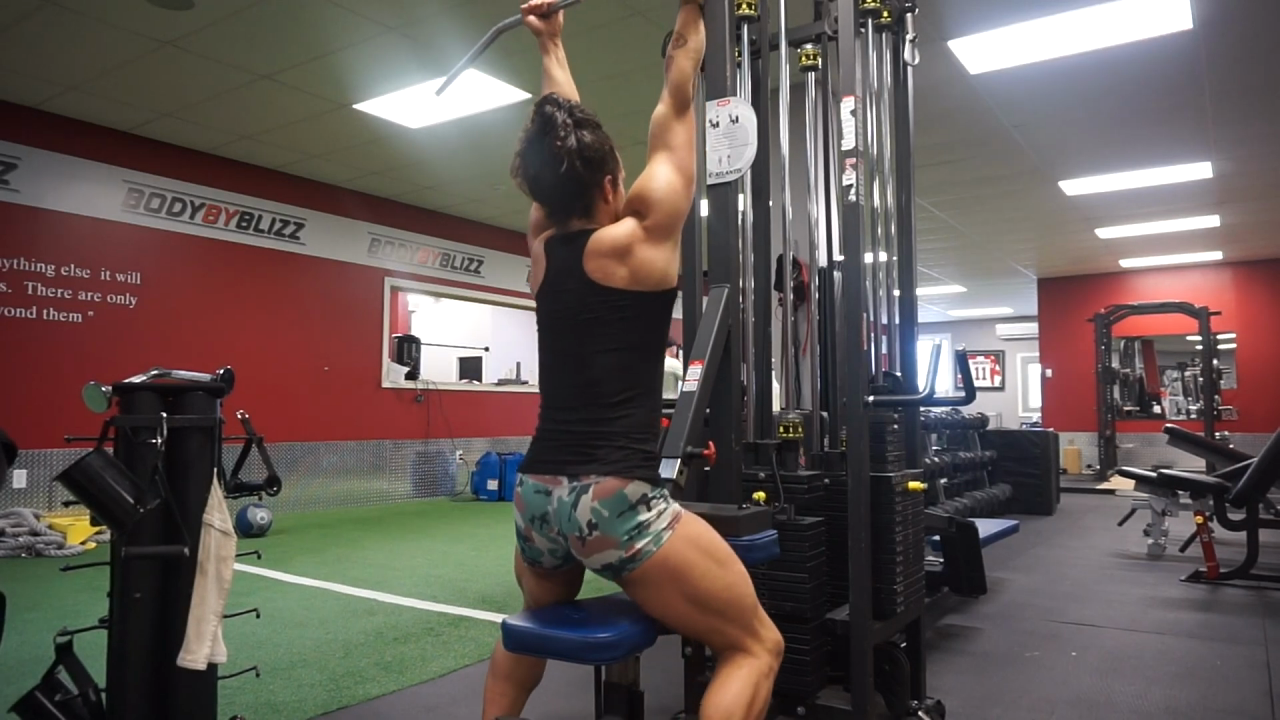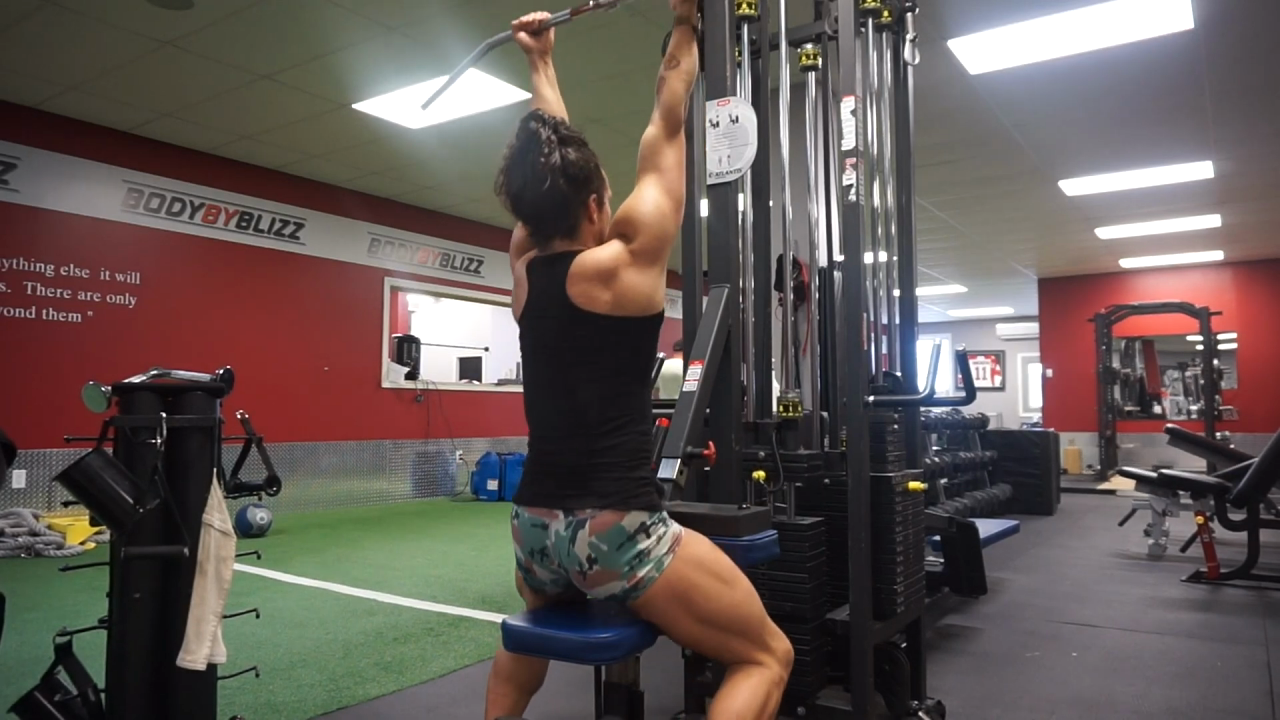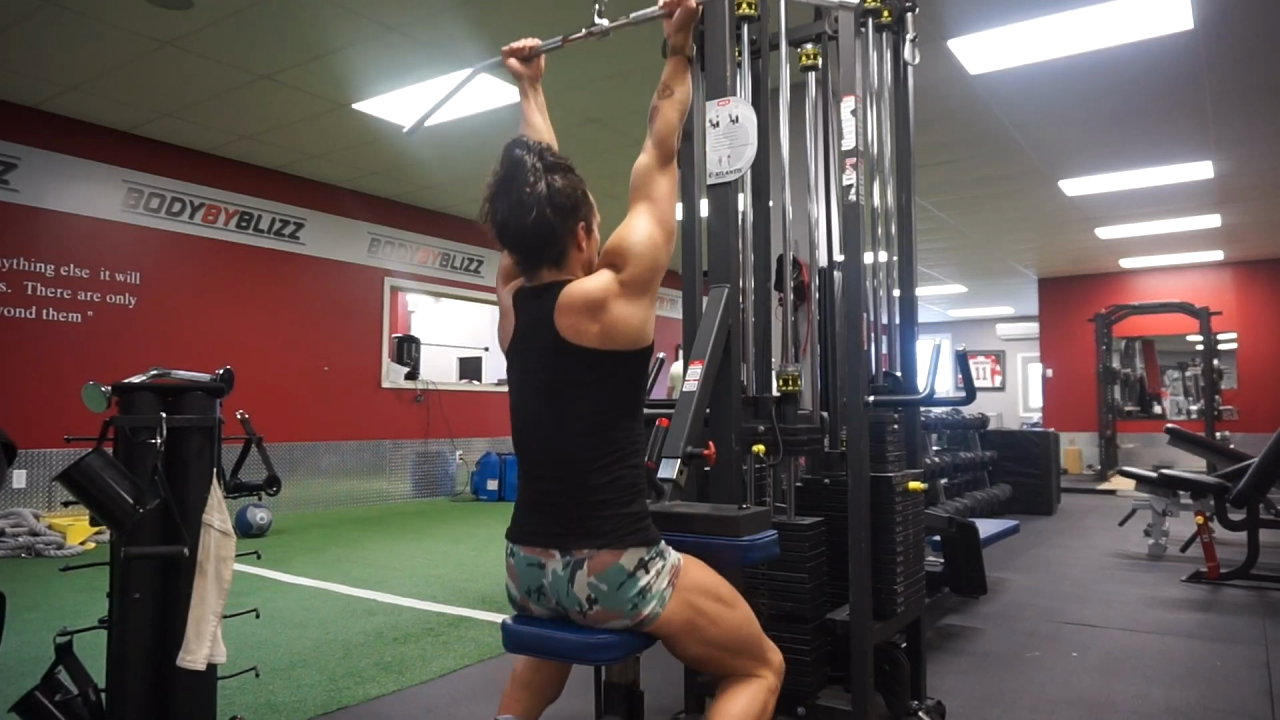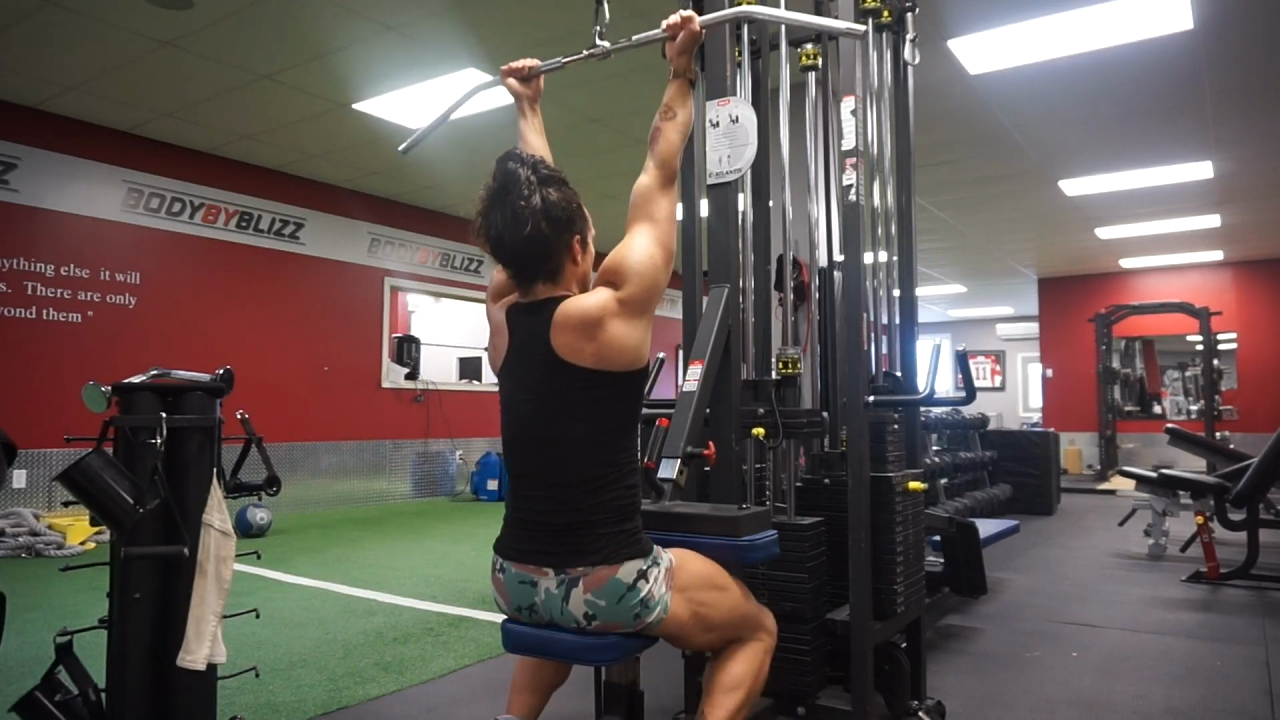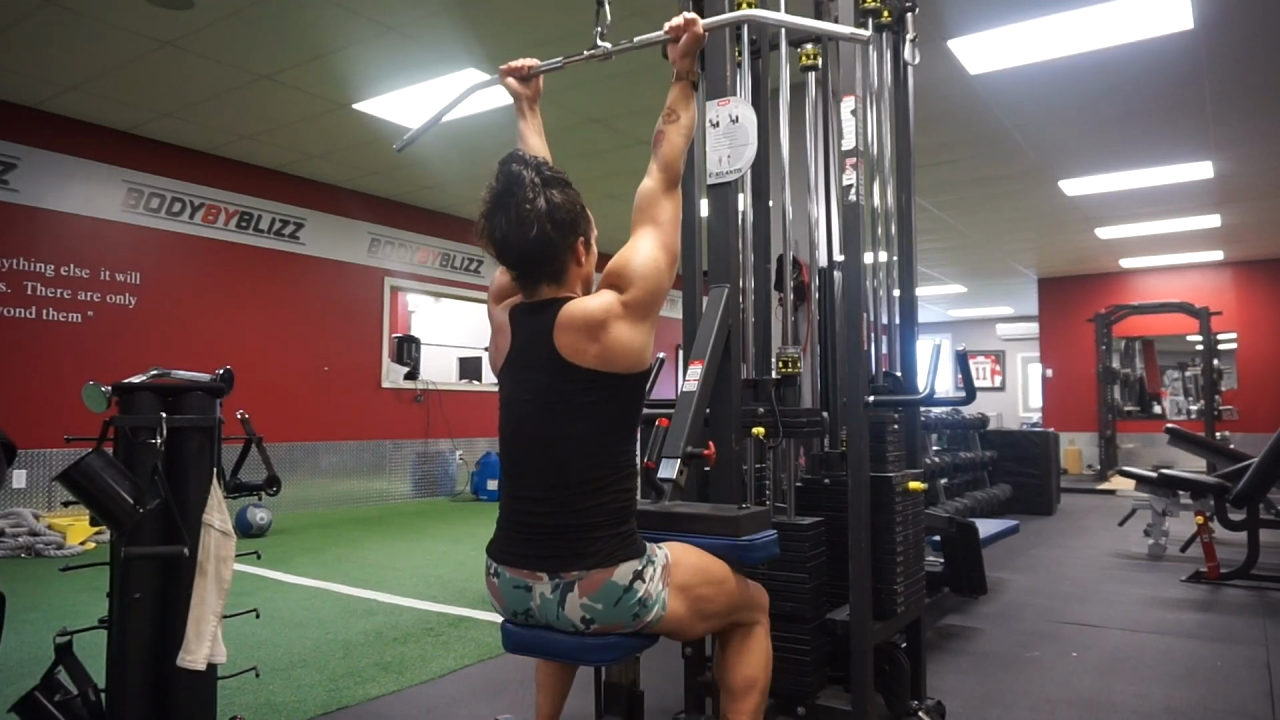
dt=0.2s
person 1, frame 1
left shoulder: (543, 245)
right shoulder: (638, 239)
left elbow: (560, 137)
right elbow: (675, 107)
left hip: (538, 492)
right hip: (616, 498)
right knee: (756, 646)
person 1, frame 2
left shoulder: (524, 265)
right shoulder: (622, 264)
left elbow: (548, 162)
right elbow: (666, 132)
left wrist: (540, 61)
left hip: (536, 524)
right hip: (615, 528)
right knee: (766, 657)
person 1, frame 3
left shoulder: (510, 298)
right shoulder: (611, 296)
left elbow: (535, 188)
right elbow: (658, 162)
left wrist: (529, 87)
left hip: (529, 564)
right hip: (609, 568)
person 1, frame 4
left shoulder: (502, 312)
right shoulder: (610, 313)
left elbow: (532, 199)
right elbow: (658, 182)
left wrist: (527, 108)
right wrist: (681, 73)
left hip: (516, 582)
right hip: (604, 583)
right knee: (755, 629)
person 1, frame 5
left shoulder: (504, 313)
right shoulder: (615, 314)
left elbow: (531, 204)
right elbow: (663, 181)
left wrist: (527, 107)
right wrist: (684, 76)
left hip: (510, 584)
right hip: (597, 589)
right knee: (750, 604)
